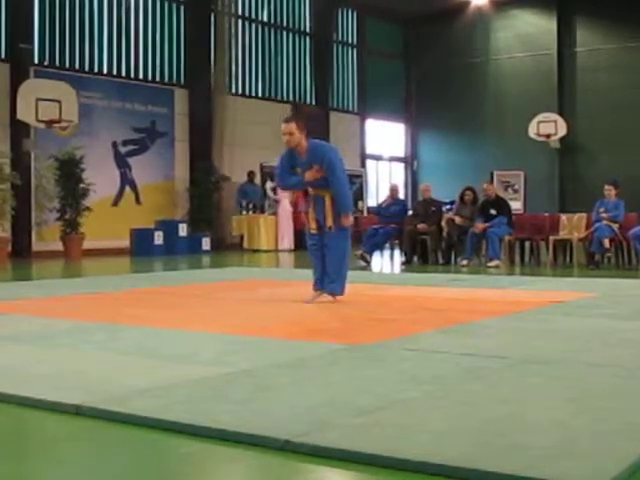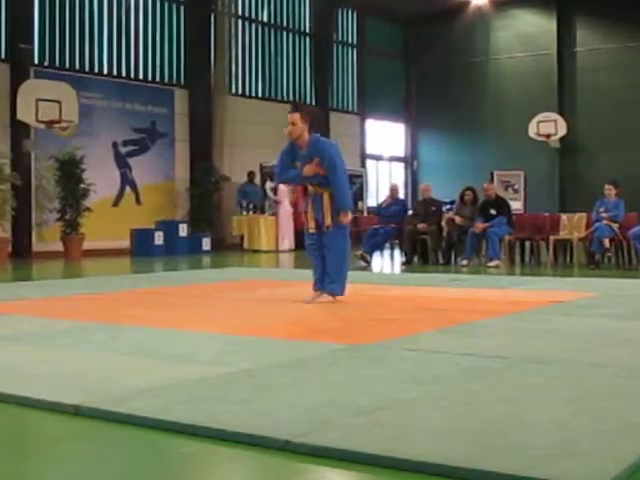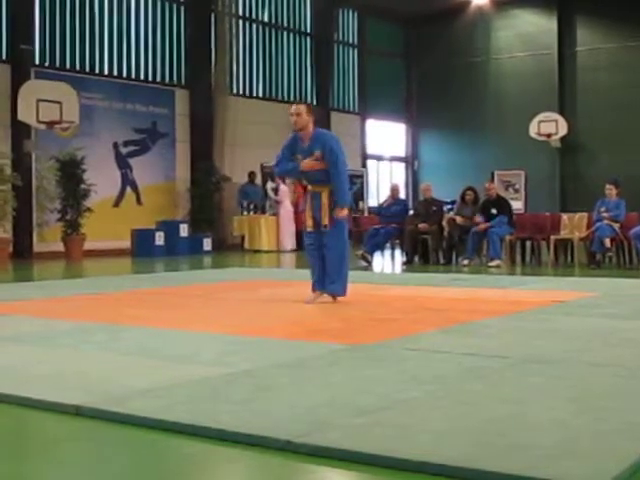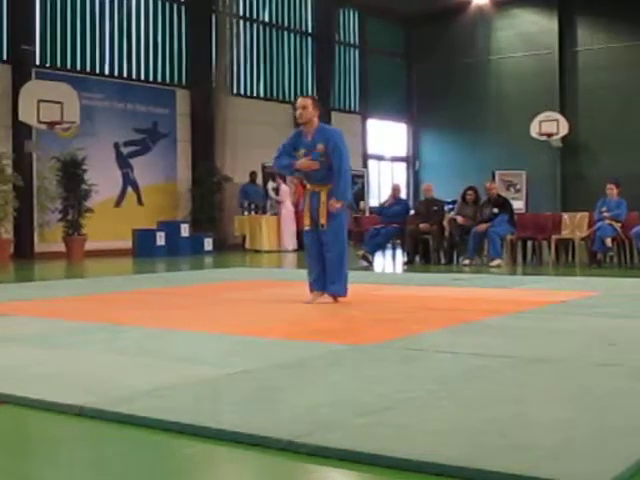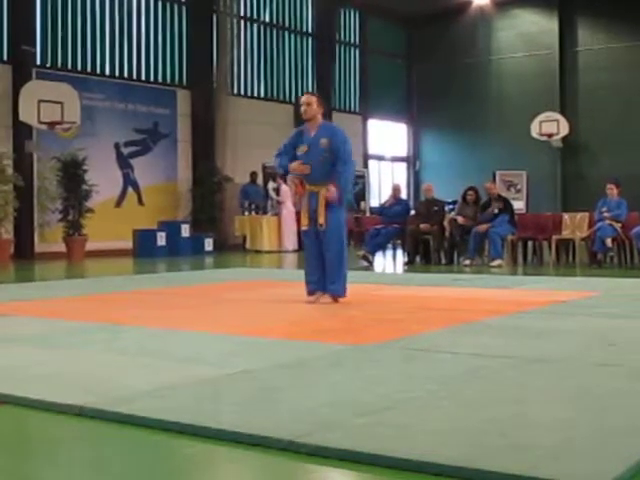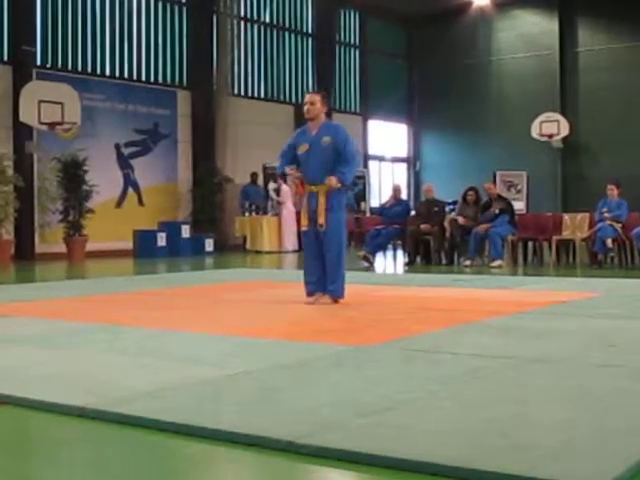
dt=0.1s
person 1, frame 1
left shoulder: (325, 152)
right shoulder: (289, 156)
left elbow: (340, 183)
right elbow: (282, 181)
left wrist: (346, 212)
right wrist: (305, 178)
left hip: (335, 199)
right hip: (316, 199)
left knee: (336, 244)
right knee: (315, 243)
left ankle: (332, 289)
right ankle: (320, 287)
person 1, frame 2
left shoulder: (325, 147)
right shoulder: (290, 150)
left elbow: (340, 180)
right elbow: (280, 175)
left wrist: (345, 210)
right wrist: (303, 172)
left hip: (334, 198)
right hip: (315, 199)
left knee: (335, 243)
right knee: (314, 243)
left ankle: (332, 289)
right ankle: (320, 287)
person 1, frame 3
left shoulder: (328, 140)
right shoulder: (293, 142)
left elbow: (340, 174)
right elbow: (279, 167)
left wrist: (342, 205)
right wrist: (300, 166)
left hip: (333, 197)
right hip: (313, 196)
left knee: (335, 243)
right knee: (313, 243)
left ankle: (333, 290)
right ankle: (319, 287)
person 1, frame 4
left shoulder: (332, 134)
right shoulder: (296, 137)
left elbow: (343, 168)
right elbow: (278, 161)
left wrist: (340, 197)
right wrist: (295, 164)
left hip: (332, 195)
right hip: (312, 196)
left knee: (334, 243)
right knee: (312, 243)
left ankle: (334, 290)
right ankle: (318, 288)
person 1, frame 5
left shoulder: (334, 133)
right shoulder: (298, 135)
left elbow: (347, 163)
right elbow: (280, 157)
left wrist: (338, 188)
right wrist: (289, 166)
left hip: (331, 196)
right hip: (310, 196)
left knee: (333, 244)
right knee: (311, 244)
left ankle: (333, 291)
right ankle: (316, 288)
person 1, frame 6
left shoulder: (337, 131)
right shoulder: (300, 135)
left elbow: (352, 159)
right elbow: (285, 157)
left wrist: (340, 178)
right wrist: (286, 169)
left hip: (332, 196)
right hip: (310, 197)
left knee: (333, 245)
right knee: (310, 244)
left ankle: (333, 292)
right ankle: (315, 290)
